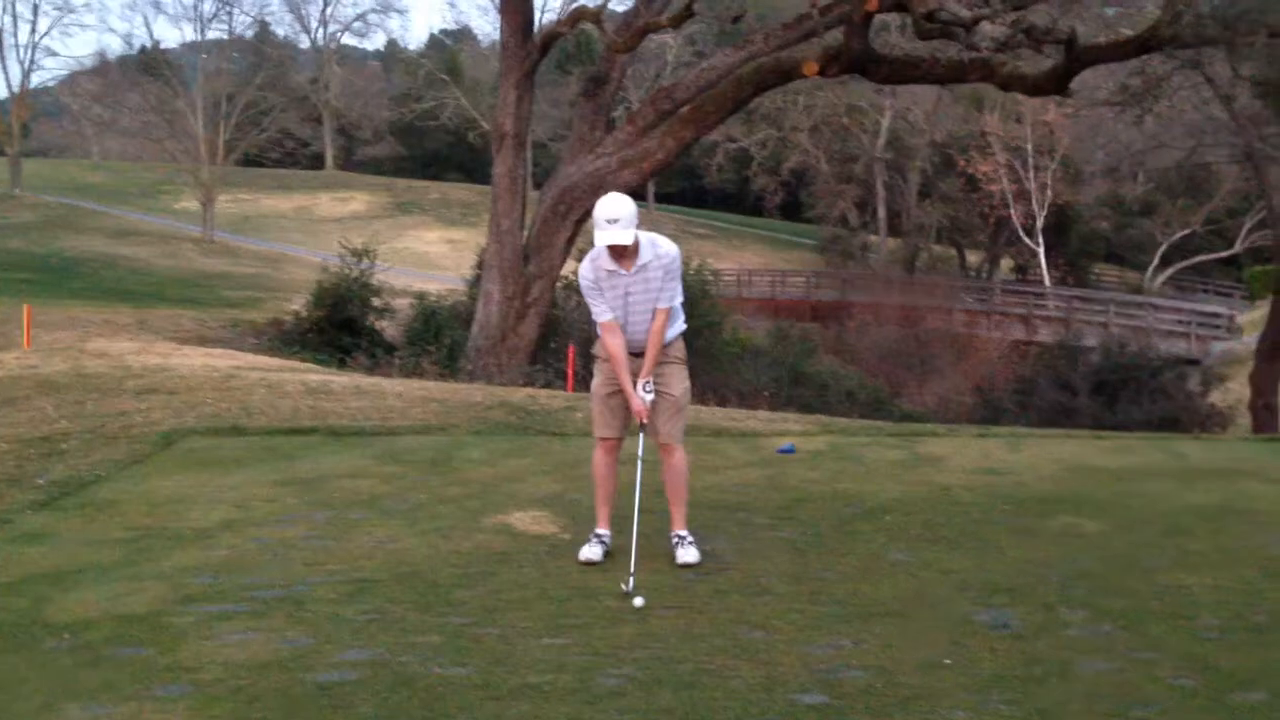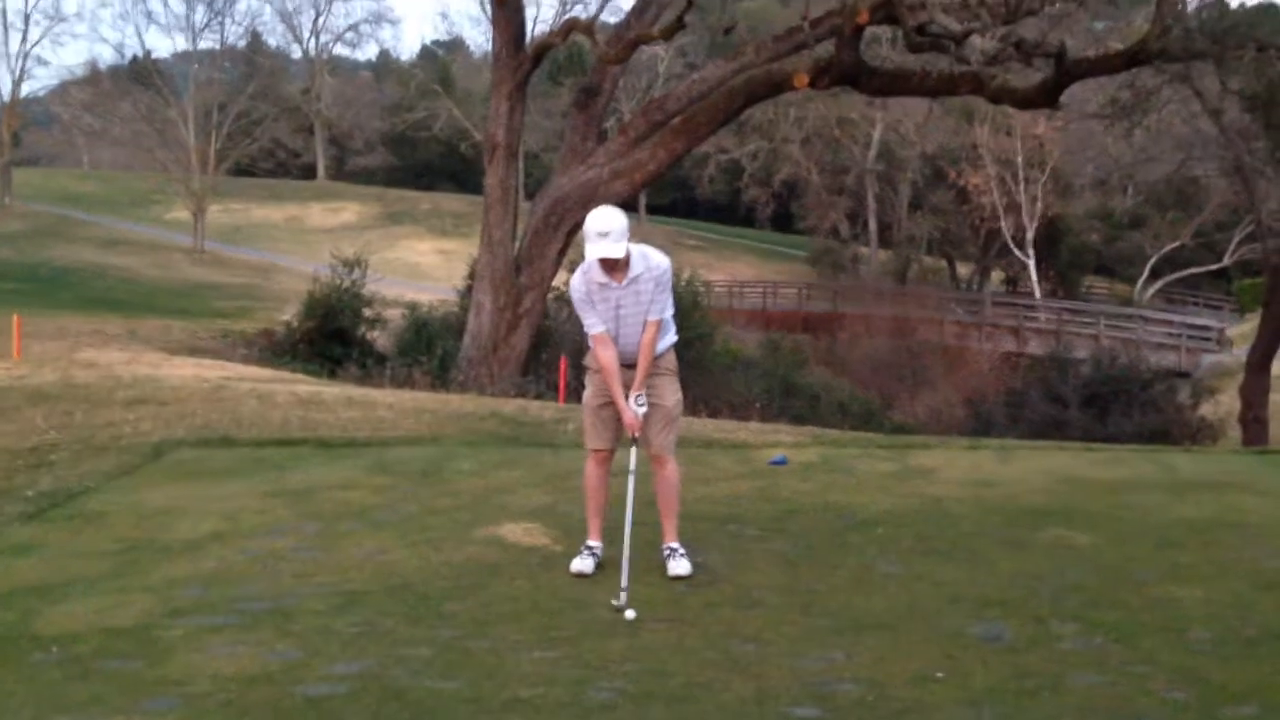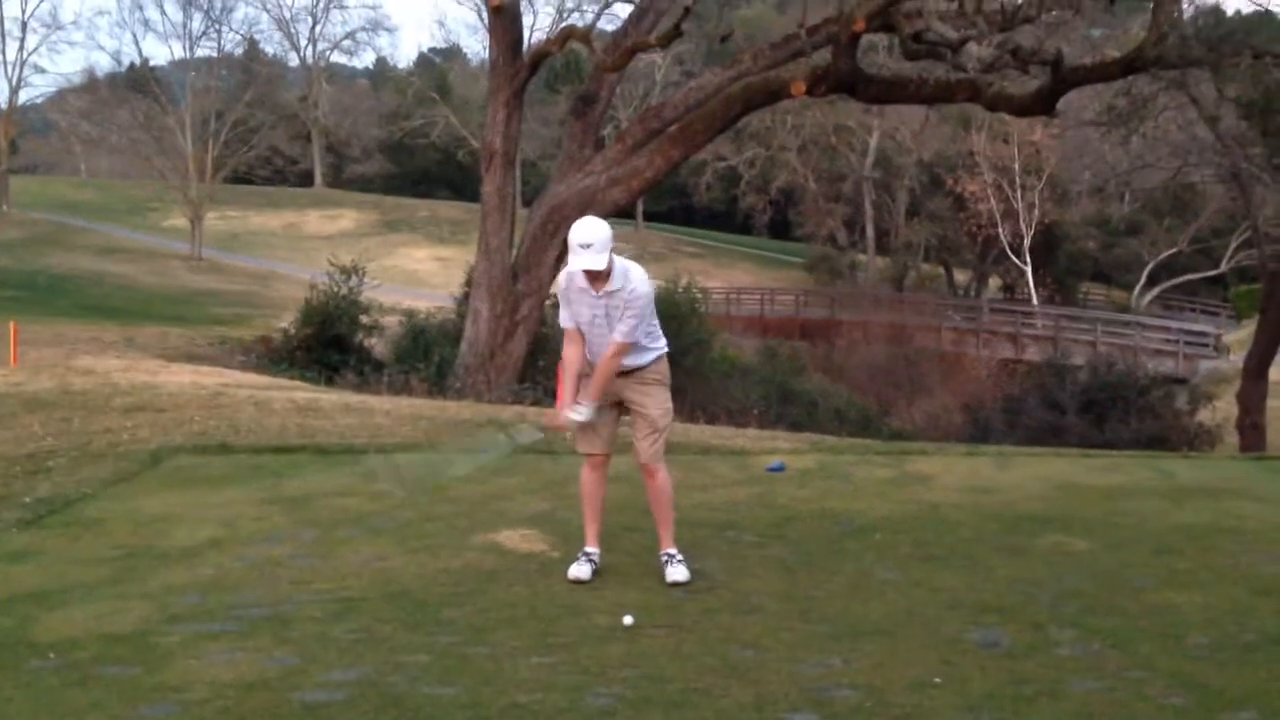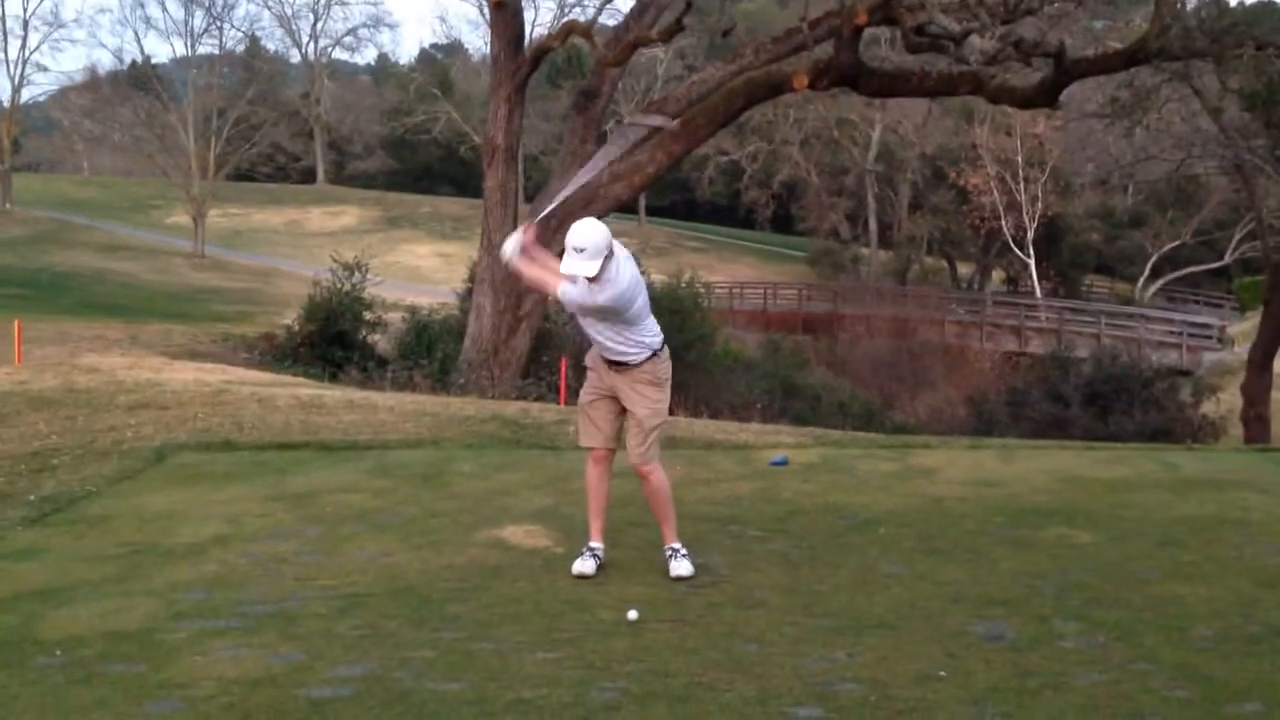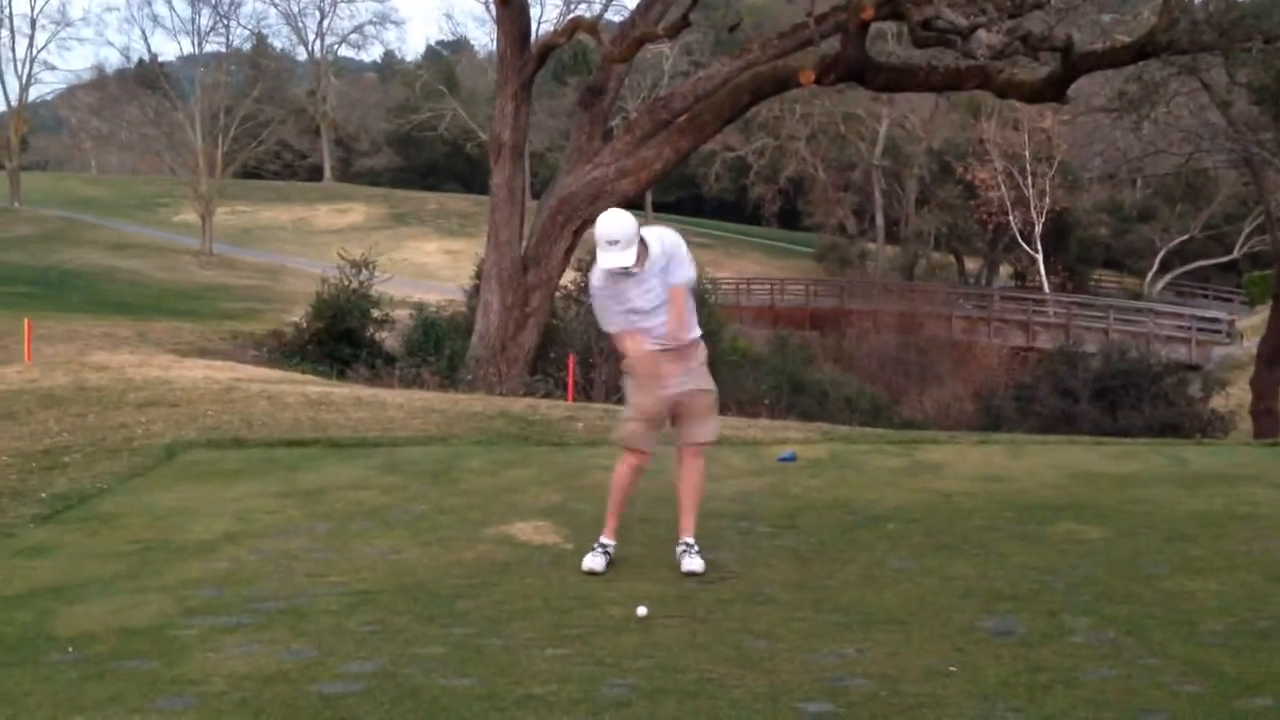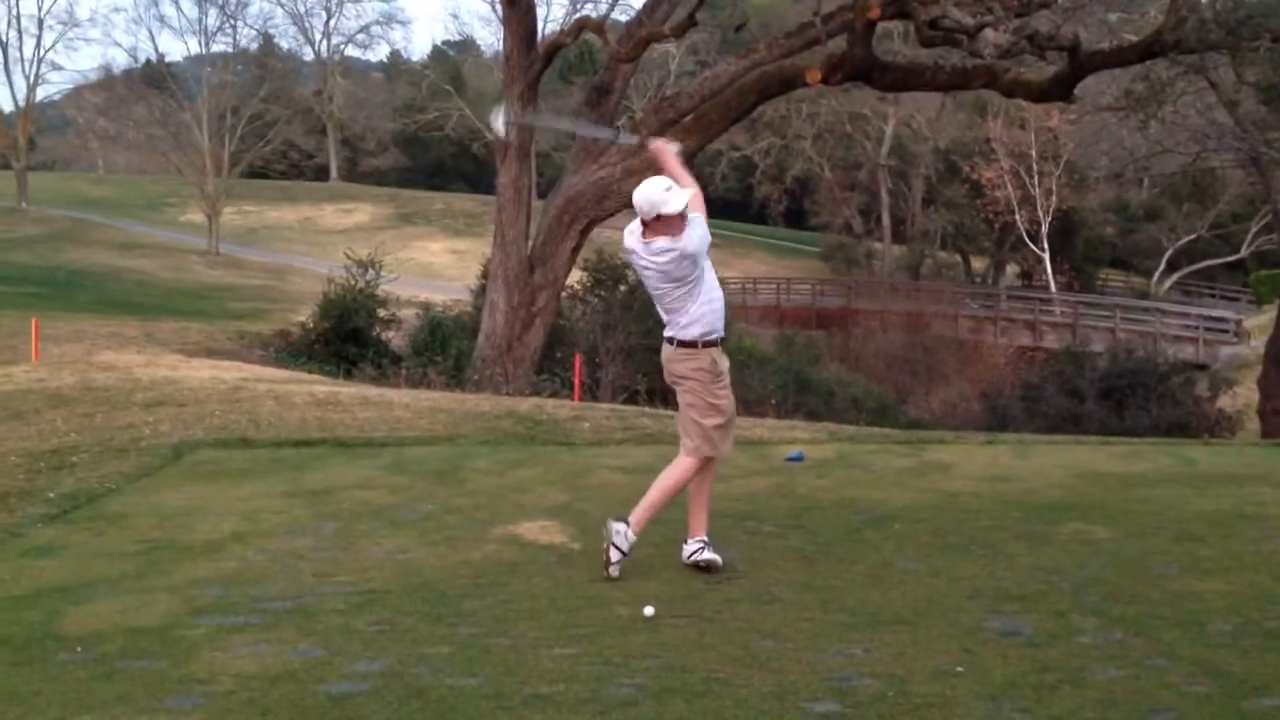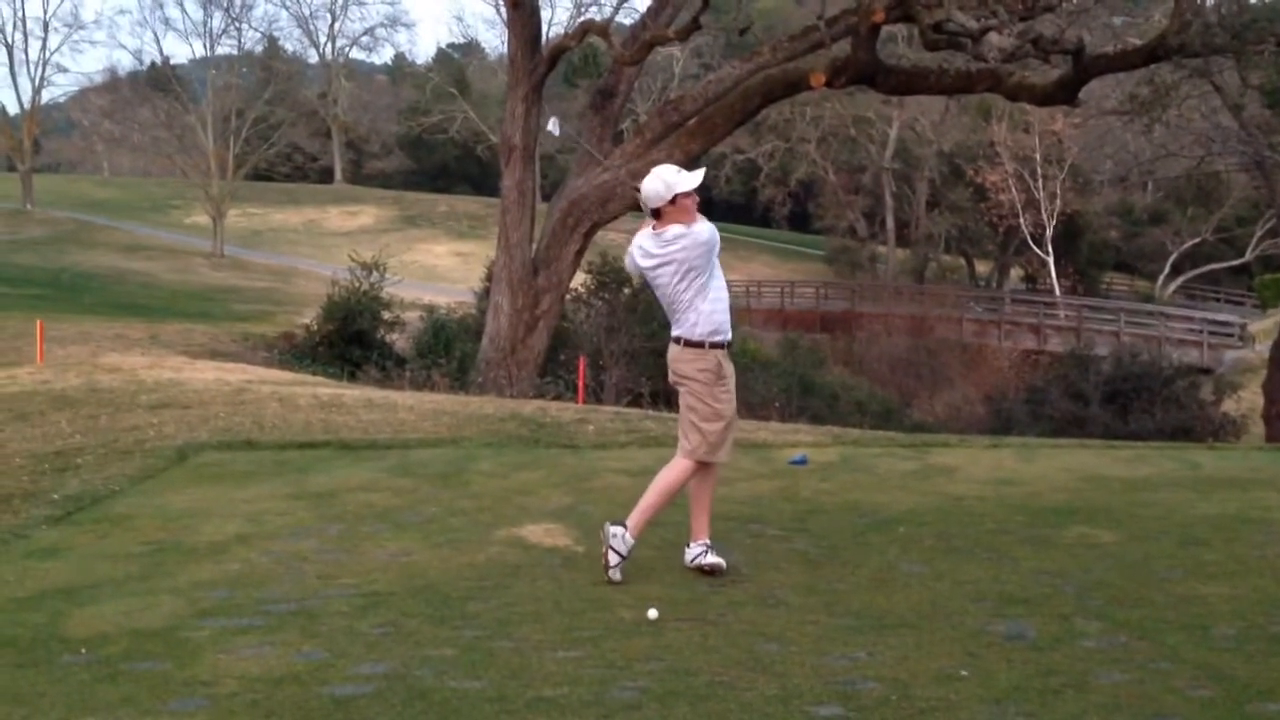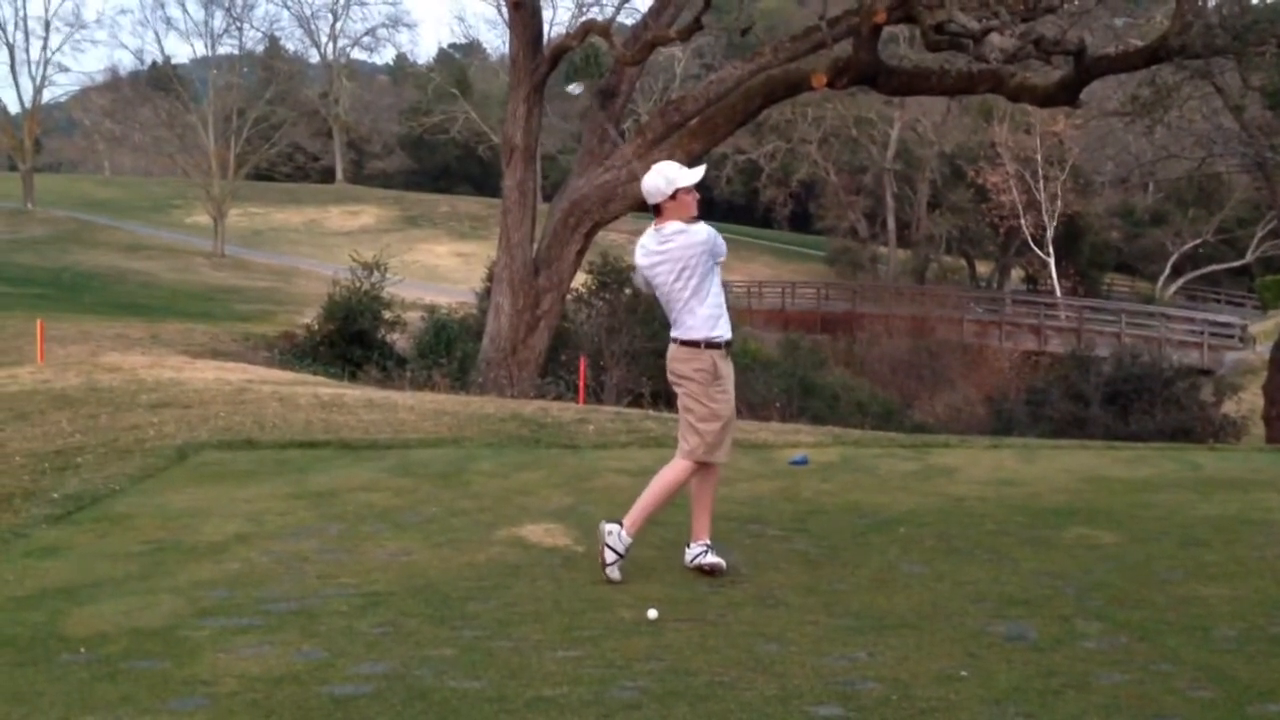
dt=0.4s
person 1, frame 1
left shoulder: (666, 253)
right shoulder: (590, 269)
left elbow: (660, 320)
right elbow: (610, 331)
left wrist: (646, 377)
right wrist: (630, 391)
left hip: (664, 352)
right hip: (614, 354)
left knee: (670, 443)
right knee: (607, 442)
left ankle: (680, 532)
right ankle: (601, 531)
person 1, frame 2
left shoulder: (657, 266)
right shoulder: (581, 282)
left elbow: (651, 333)
right elbow: (602, 344)
left wrist: (639, 391)
right wrist: (621, 405)
left hip: (656, 363)
right hip: (606, 366)
left knee: (662, 454)
right knee: (599, 454)
left ankle: (672, 544)
right ankle: (593, 543)
person 1, frame 3
left shoulder: (637, 287)
right shoulder: (567, 282)
left elbow: (615, 352)
right elbow: (573, 342)
left wrist: (584, 403)
right wrist: (565, 400)
left hip: (645, 373)
right hip: (595, 371)
left knee: (652, 463)
right knee: (594, 460)
left ankle: (669, 551)
right ankle: (590, 550)
person 1, frame 4
left shoulder: (611, 291)
right shoulder: (601, 248)
left elbow: (554, 288)
right elbow: (565, 275)
left wrist: (515, 257)
right wrist: (532, 247)
left hip: (643, 370)
right hip: (603, 364)
left knee: (644, 464)
right knee: (598, 456)
left ankle: (673, 546)
right ankle: (595, 545)
person 1, frame 5
left shoulder: (669, 243)
right shoulder: (602, 281)
left elbow: (679, 306)
right elbow: (628, 339)
left wrist: (682, 369)
right wrist: (659, 382)
left hip: (689, 353)
right hip: (645, 364)
left knee: (693, 449)
right knee: (634, 453)
left ankle: (686, 541)
right ankle: (607, 539)
person 1, frame 6
left shoulder: (635, 238)
right shoulder: (684, 249)
right elbow: (698, 202)
left wrist: (664, 164)
right wrist: (671, 158)
left hip: (691, 350)
right hip: (698, 357)
left knee: (708, 449)
right knee: (696, 453)
left ankle: (696, 538)
right ankle: (628, 528)
person 1, frame 7
left shoulder: (642, 245)
right shoulder: (701, 237)
left elbow: (633, 267)
left wrist: (651, 214)
right wrist: (665, 208)
left hip: (691, 350)
right hip: (705, 356)
left knee: (710, 451)
right knee: (693, 454)
left ankle: (699, 543)
right ankle: (626, 531)
person 1, frame 8
left shoulder: (645, 246)
right shoulder: (700, 236)
left hip: (692, 351)
right hip: (703, 357)
left knee: (711, 452)
right knee: (692, 455)
left ankle: (699, 544)
right ankle: (623, 530)
